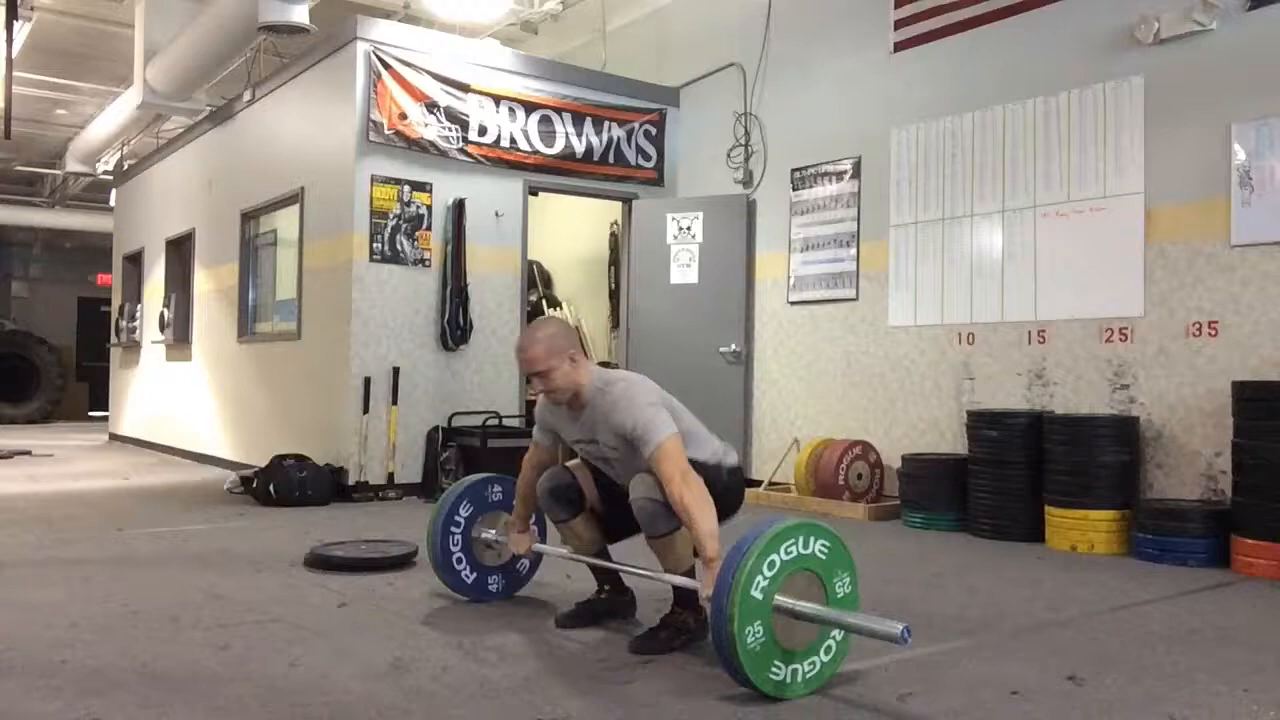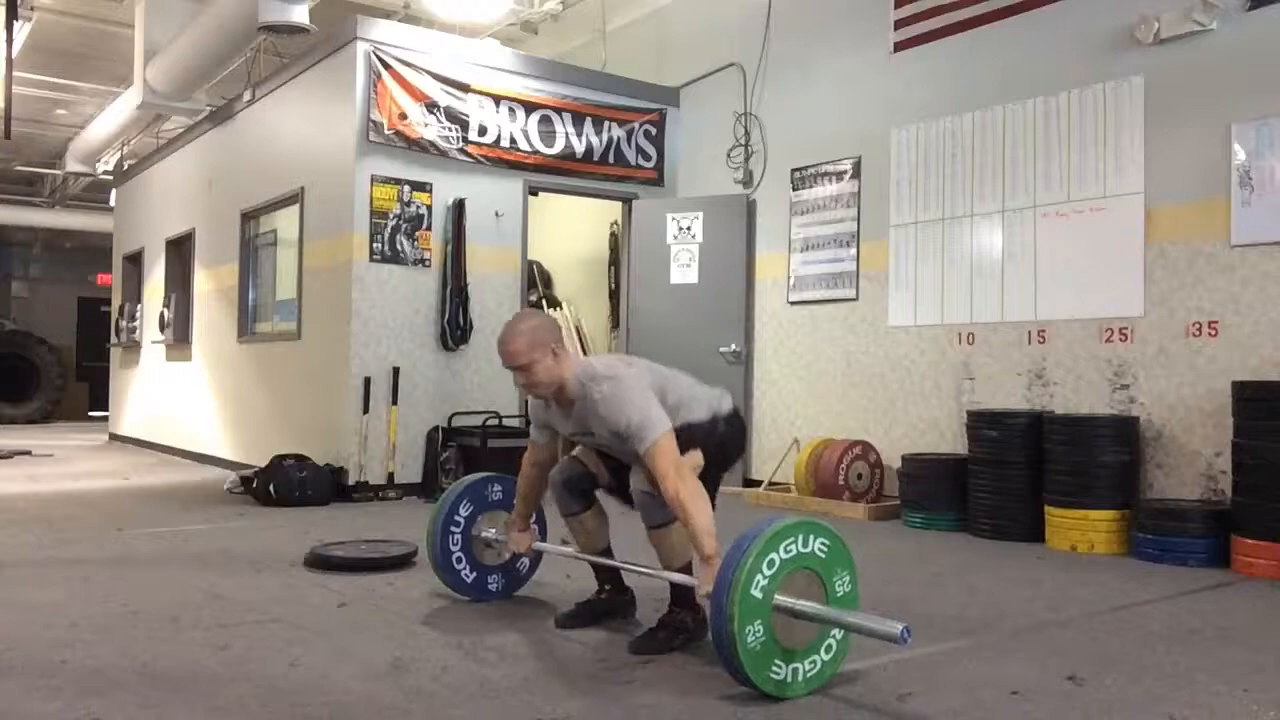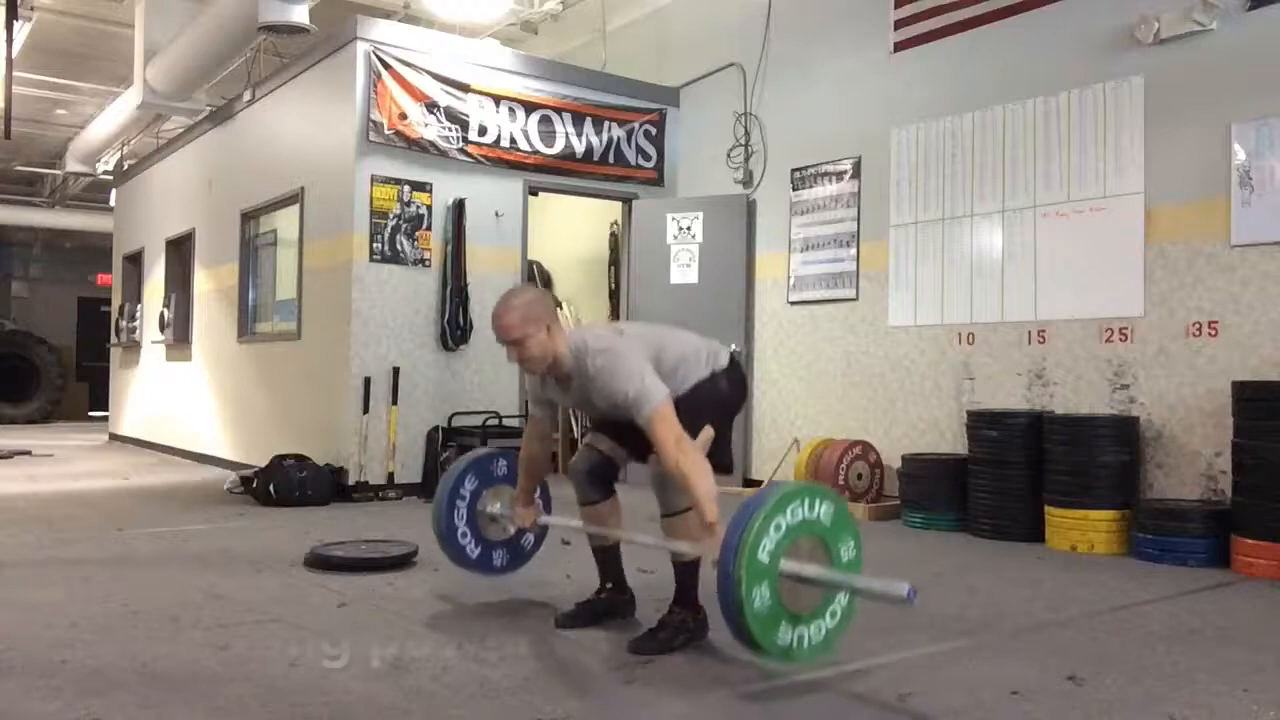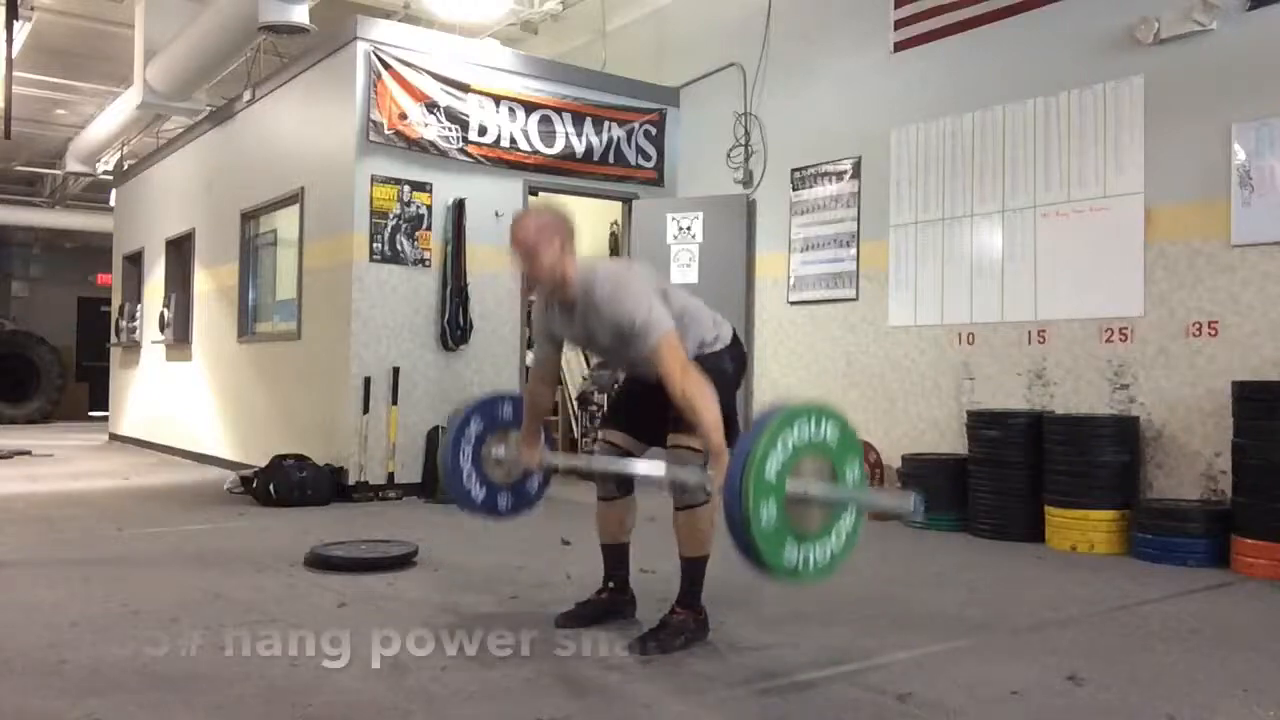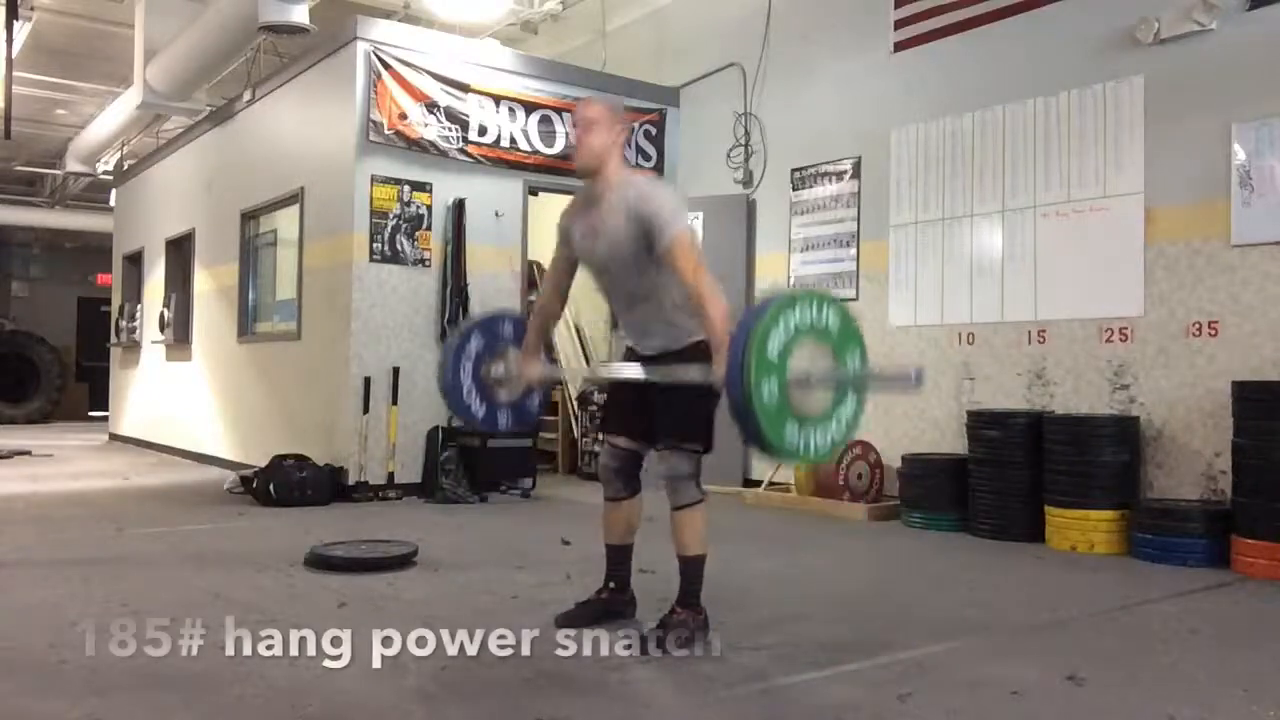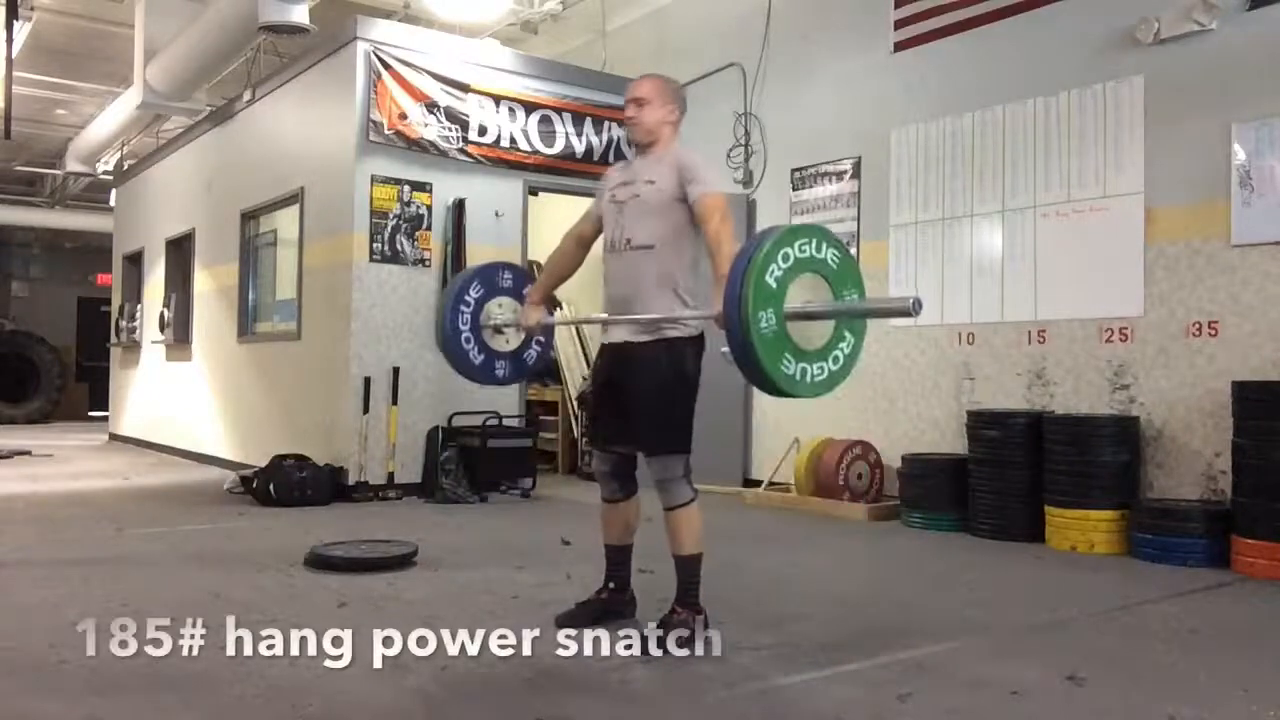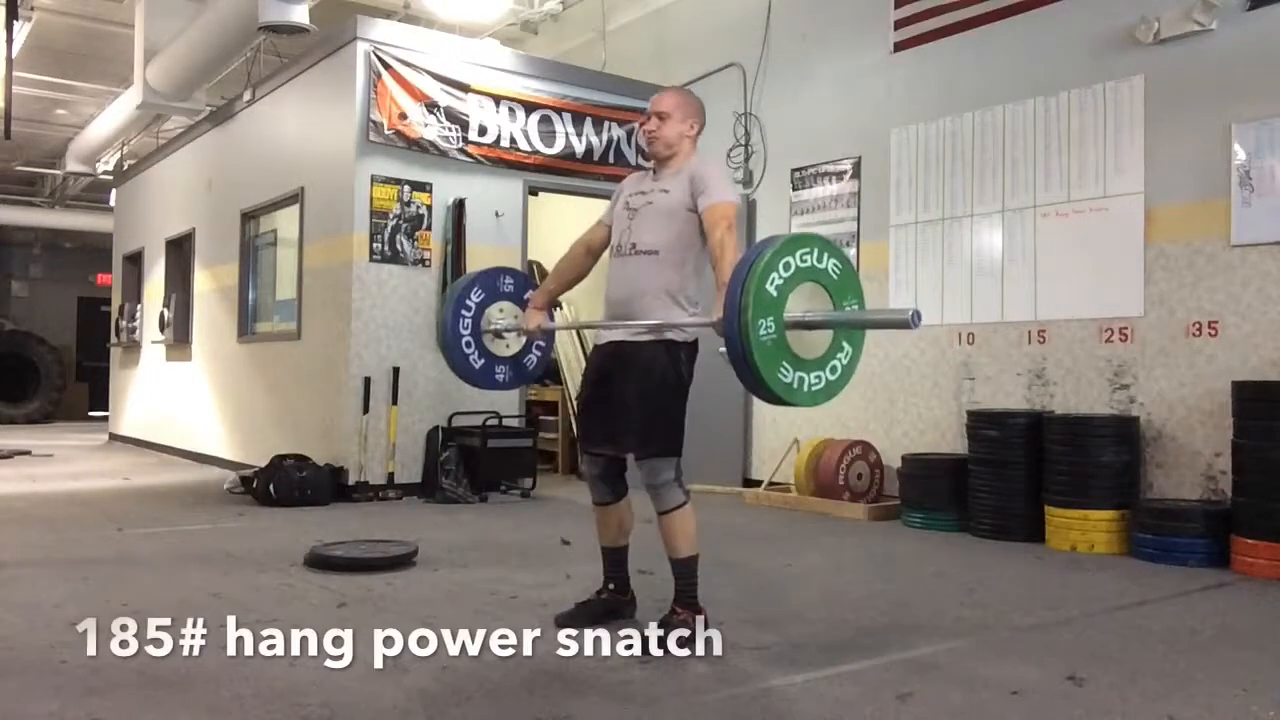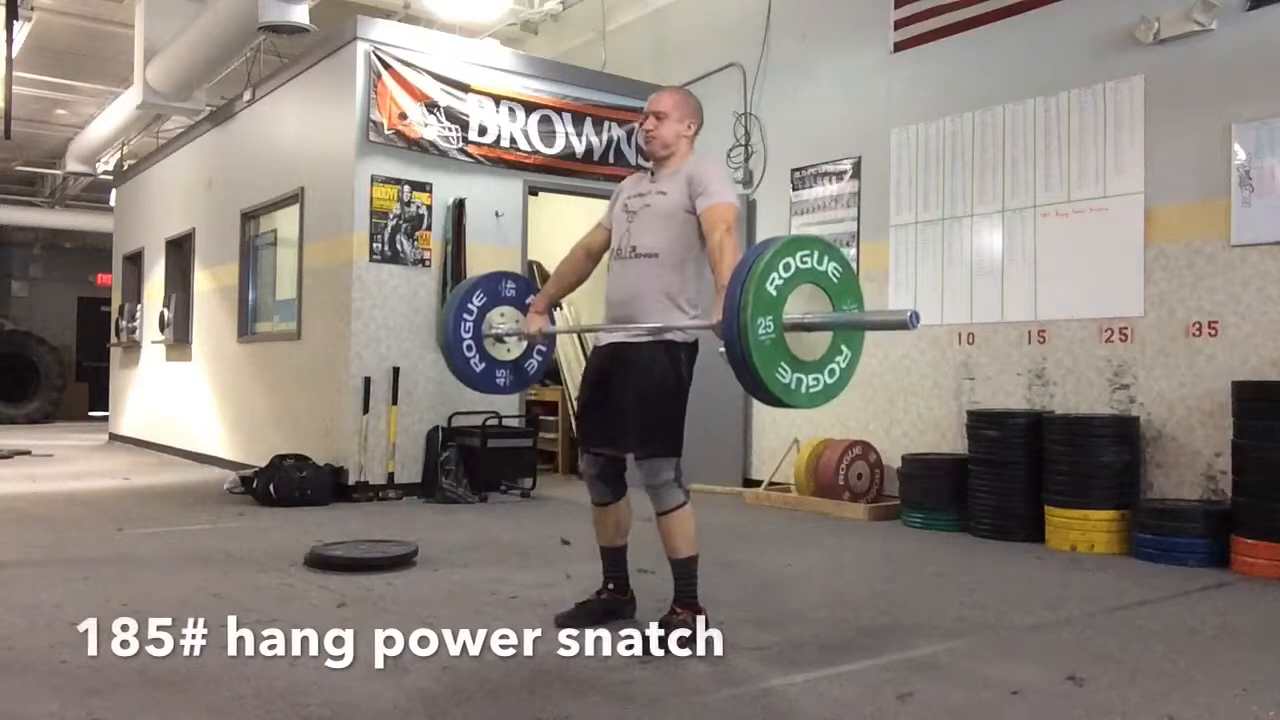
dt=0.2s
person 1, frame 1
left shoulder: (628, 398)
right shoulder: (551, 407)
left elbow: (680, 484)
right elbow: (534, 465)
left wrist: (713, 563)
right wrist: (519, 526)
left hip: (714, 475)
left knee: (647, 492)
right knee: (553, 487)
left ankle: (688, 612)
right ankle: (612, 592)
person 1, frame 2
left shoulder: (616, 390)
right shoulder: (543, 400)
left elbow: (676, 480)
right elbow: (535, 464)
left wrist: (712, 562)
right wrist: (520, 525)
left hip: (710, 423)
left knee: (651, 483)
right knee: (566, 478)
left ankle: (686, 612)
right ankle: (613, 592)
person 1, frame 3
left shoulder: (610, 363)
right shoulder: (543, 376)
left elbow: (676, 449)
right elbow: (536, 442)
left wrist: (713, 530)
right wrist: (524, 502)
left hip: (708, 379)
right hip: (651, 394)
left knee: (667, 473)
right knee: (587, 466)
left ankle: (688, 612)
right ankle: (613, 591)
person 1, frame 4
left shoulder: (618, 293)
right shoulder: (548, 308)
left elbow: (684, 377)
right elbow: (541, 380)
left wrist: (720, 458)
right wrist: (529, 443)
left hip: (710, 352)
right hip: (645, 371)
left knee: (684, 460)
right knee: (607, 458)
left ankle: (690, 611)
right ankle: (614, 590)
person 1, frame 5
left shoulder: (647, 199)
right shoulder: (575, 214)
left elbow: (693, 274)
right elbow: (554, 287)
left wrist: (725, 353)
right wrist: (531, 353)
left hip: (688, 345)
right hip: (642, 349)
left knee: (677, 467)
right knee: (616, 463)
left ankle: (690, 610)
right ankle: (616, 591)
person 1, frame 6
left shoulder: (687, 164)
right shoulder: (616, 176)
left elbow: (717, 221)
right elbow: (577, 239)
left wrist: (728, 291)
right wrist: (535, 298)
left hip: (668, 340)
right hip: (618, 340)
left knee: (668, 471)
right knee: (610, 466)
left ankle: (690, 609)
right ankle: (616, 591)
person 1, frame 7
left shoulder: (704, 176)
right shoulder: (632, 186)
left elbow: (723, 232)
right elbow: (589, 246)
left wrist: (728, 299)
right wrist: (539, 301)
left hip: (662, 343)
right hip: (610, 342)
left knee: (659, 473)
right knee: (599, 468)
left ankle: (688, 609)
right ankle: (616, 591)
person 1, frame 8
left shoulder: (703, 177)
right shoulder: (629, 187)
left elbow: (722, 234)
right elbow: (588, 249)
left wrist: (727, 302)
right wrist: (540, 304)
left hip: (661, 344)
right hip: (610, 343)
left knee: (659, 473)
right knee: (598, 469)
left ankle: (688, 609)
right ankle: (616, 591)
